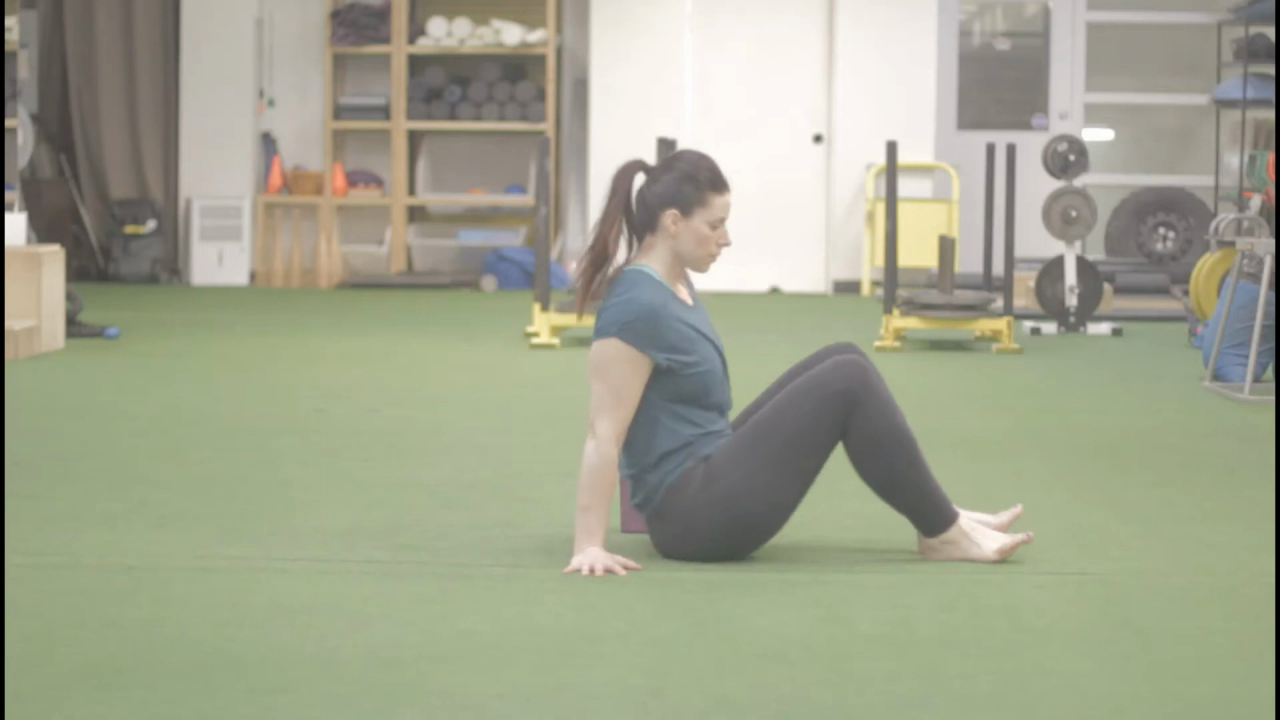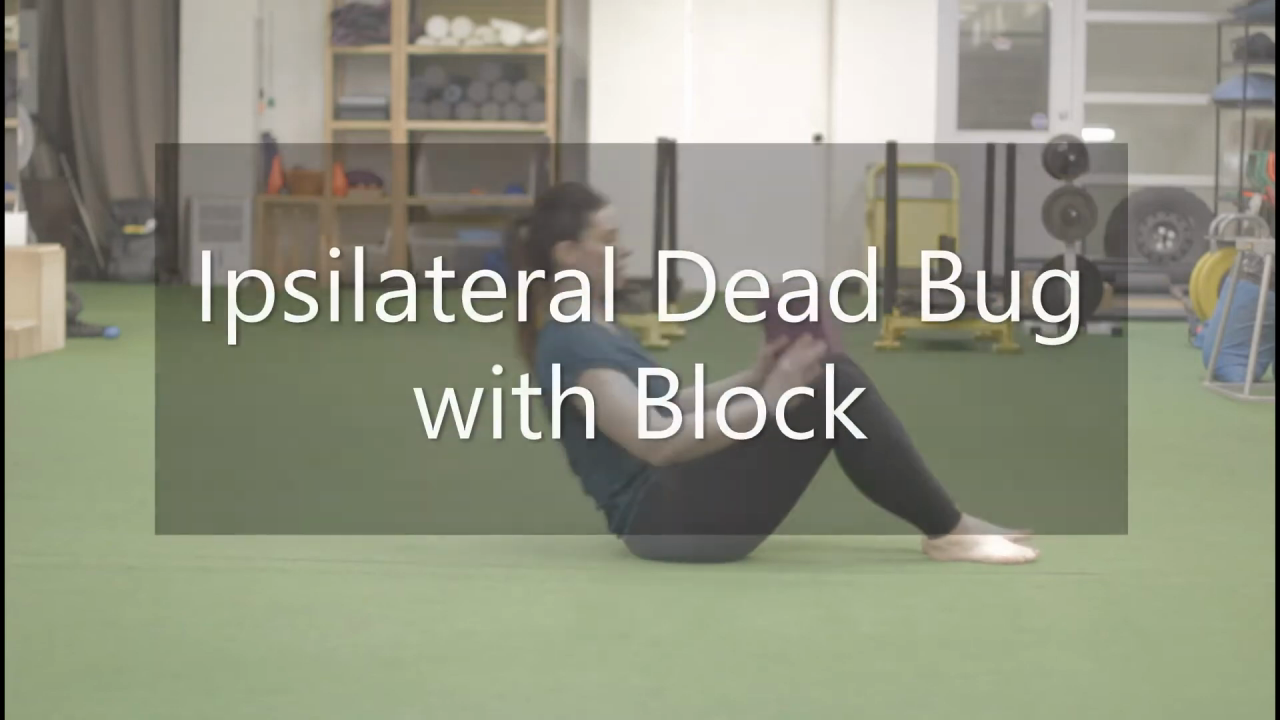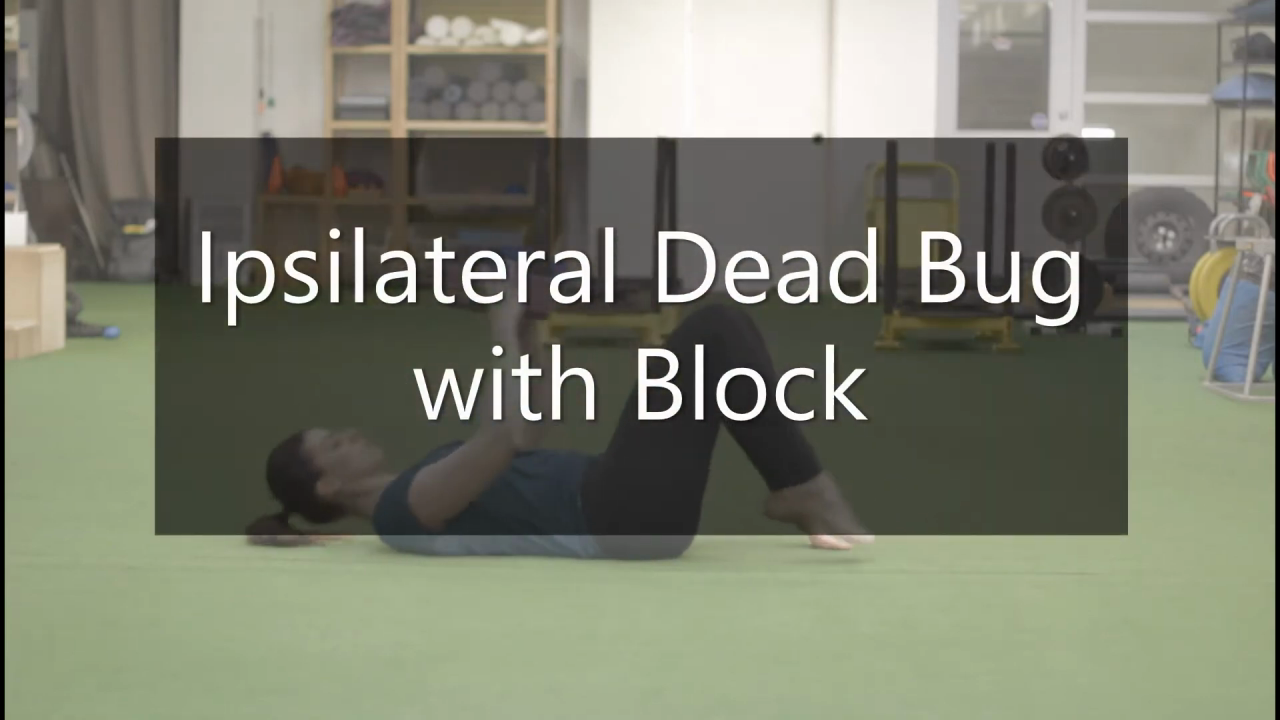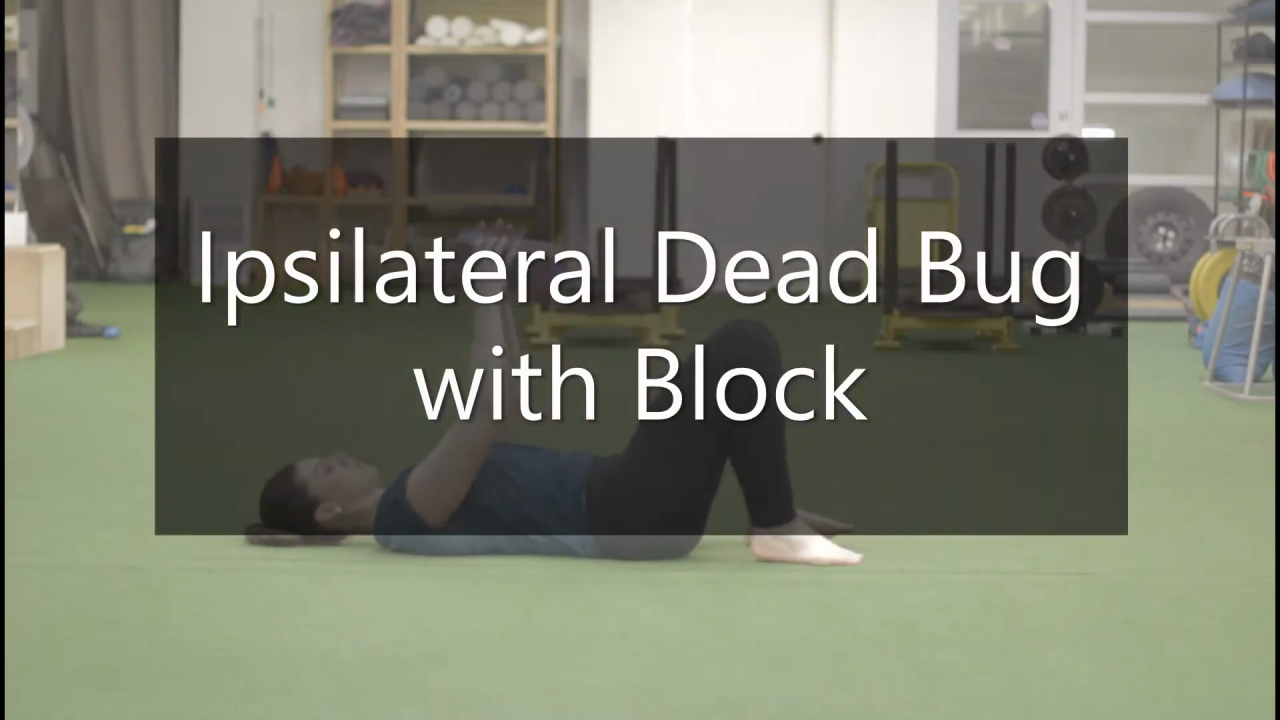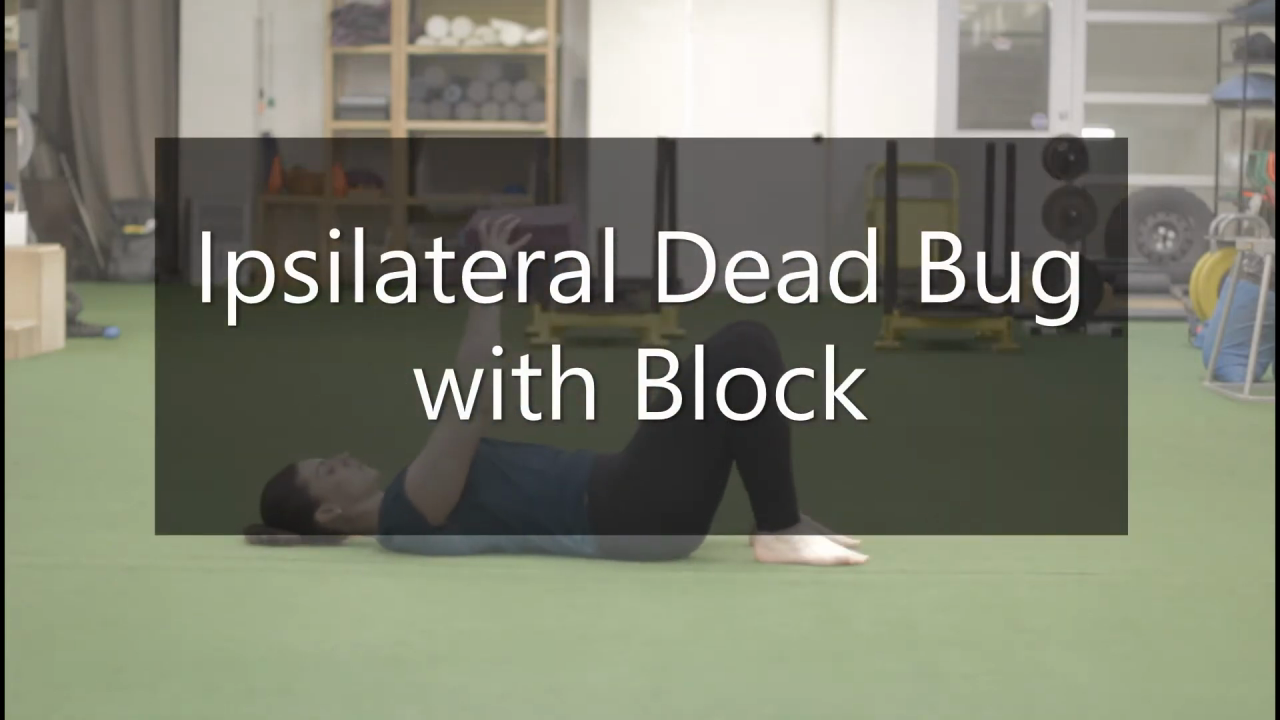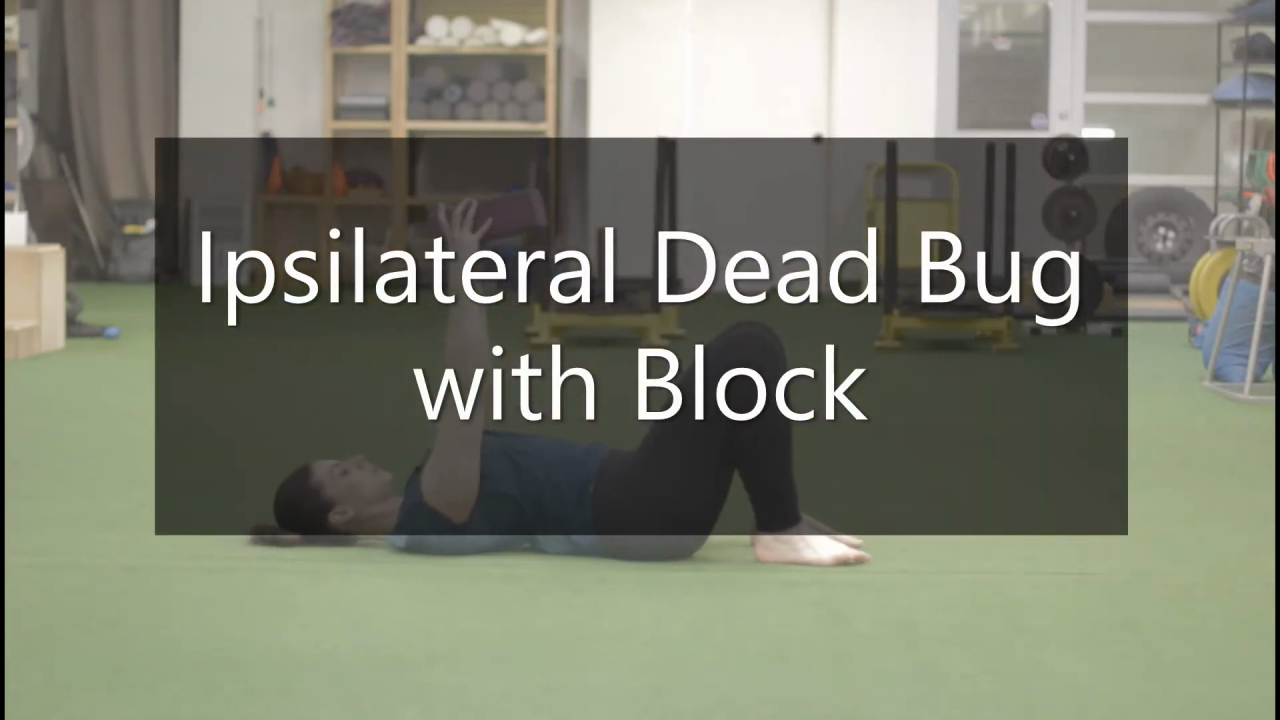
dt=0.7s
person 1, frame 1
left shoulder: (671, 283)
right shoulder: (638, 306)
right elbow: (603, 434)
right wrist: (588, 545)
left hip: (709, 475)
right hip: (694, 512)
left knee: (842, 360)
right knee: (849, 381)
left ankle: (942, 515)
right ankle: (943, 534)
person 1, frame 2
left shoulder: (587, 331)
right shoulder: (574, 346)
right elbow: (657, 443)
left wrist: (756, 378)
right wrist: (763, 401)
left hip: (680, 502)
right hip: (673, 524)
left knee: (829, 373)
right knee: (835, 390)
left ankle: (944, 519)
right ankle: (948, 534)
person 1, frame 3
left shoulder: (418, 486)
right shoulder: (404, 511)
left elbow: (526, 421)
right elbow: (503, 435)
left wrist: (525, 333)
right wrist: (502, 329)
left hip: (607, 502)
right hip: (624, 519)
left knee: (722, 324)
right knee: (715, 332)
left ankle: (793, 493)
right ankle: (804, 485)
person 1, frame 4
left shoulder: (421, 493)
right shoulder: (403, 516)
left elbow: (502, 395)
right elbow: (483, 412)
left wrist: (498, 297)
right wrist: (484, 302)
left hip: (619, 497)
right hip: (630, 520)
left knee: (743, 341)
right knee: (744, 346)
left ankle: (778, 512)
right ankle: (777, 526)
person 1, frame 5
left shoulder: (417, 496)
right shoulder: (409, 517)
left elbow: (478, 395)
right elbow: (471, 396)
left wrist: (491, 278)
right wrist: (489, 280)
left hip: (621, 496)
right hip: (634, 517)
left knee: (746, 341)
right knee: (742, 357)
left ankle: (782, 518)
right ankle: (781, 531)
person 1, frame 6
left shoulder: (427, 492)
right shoulder: (427, 520)
left elbow: (474, 384)
left wrist: (469, 270)
right wrist: (462, 270)
left hip: (632, 496)
right hip: (641, 517)
left knee: (747, 345)
right knee: (748, 350)
left ankle: (781, 518)
right ankle: (780, 532)
